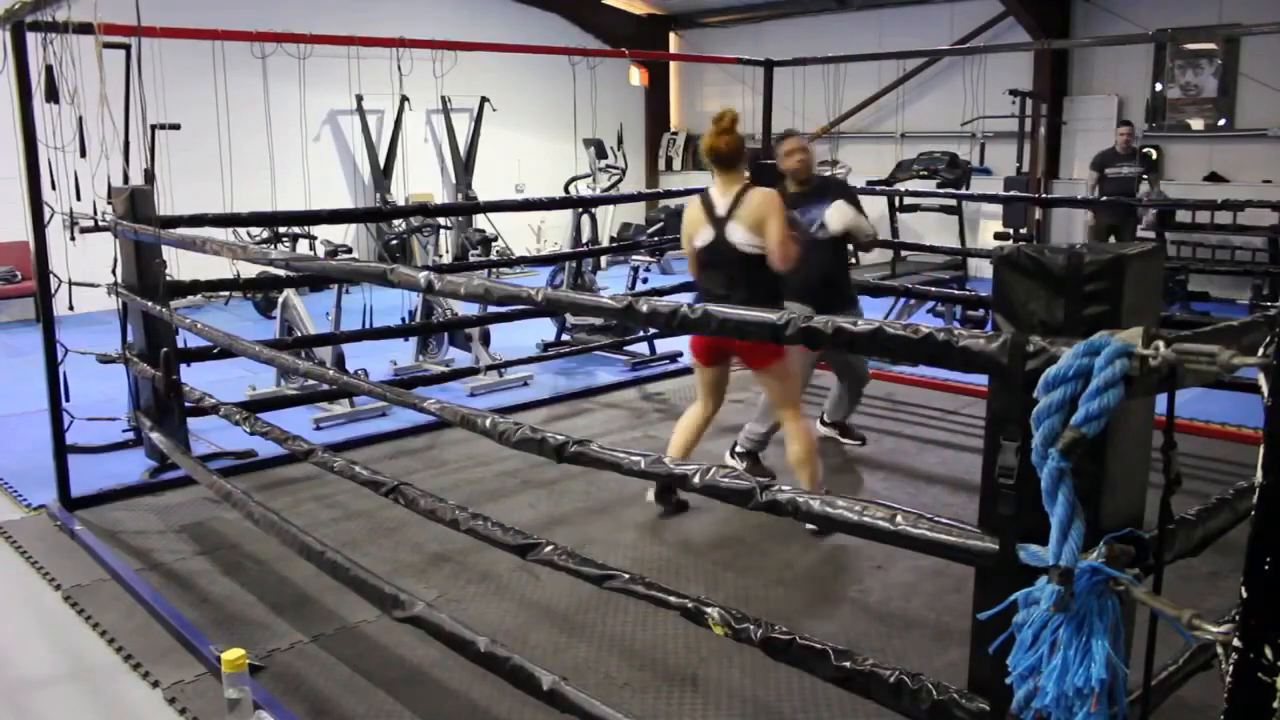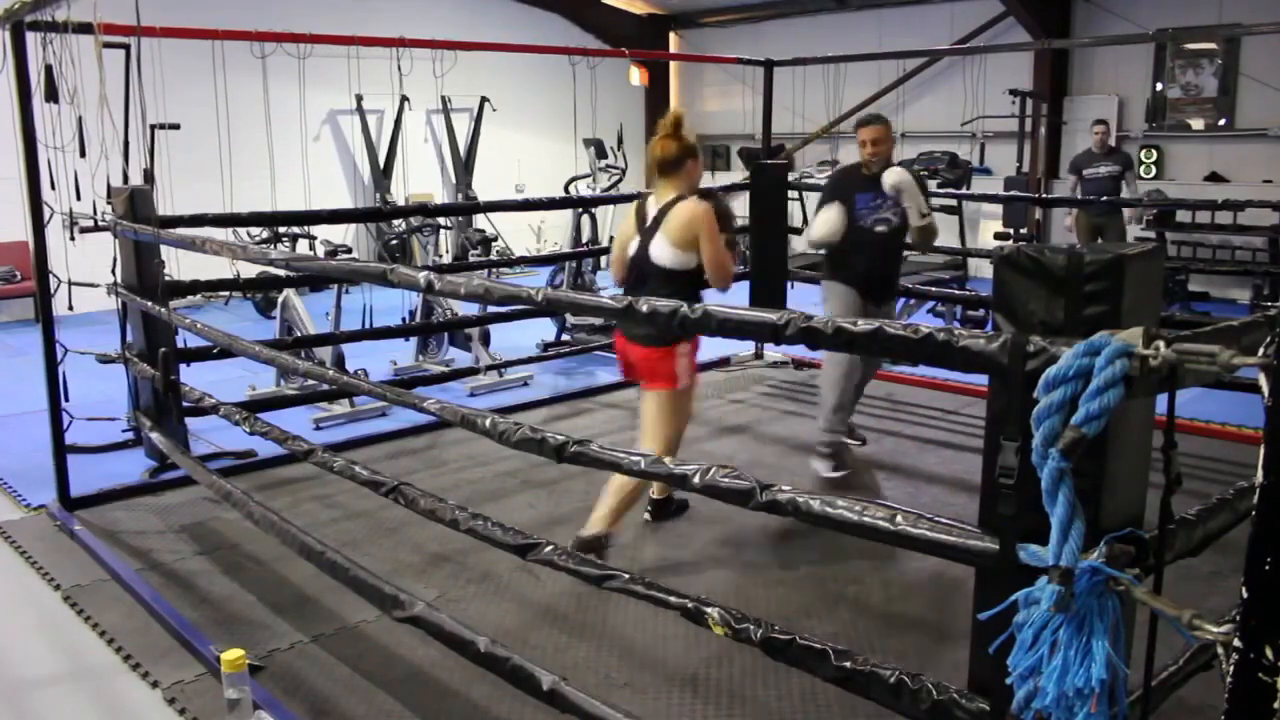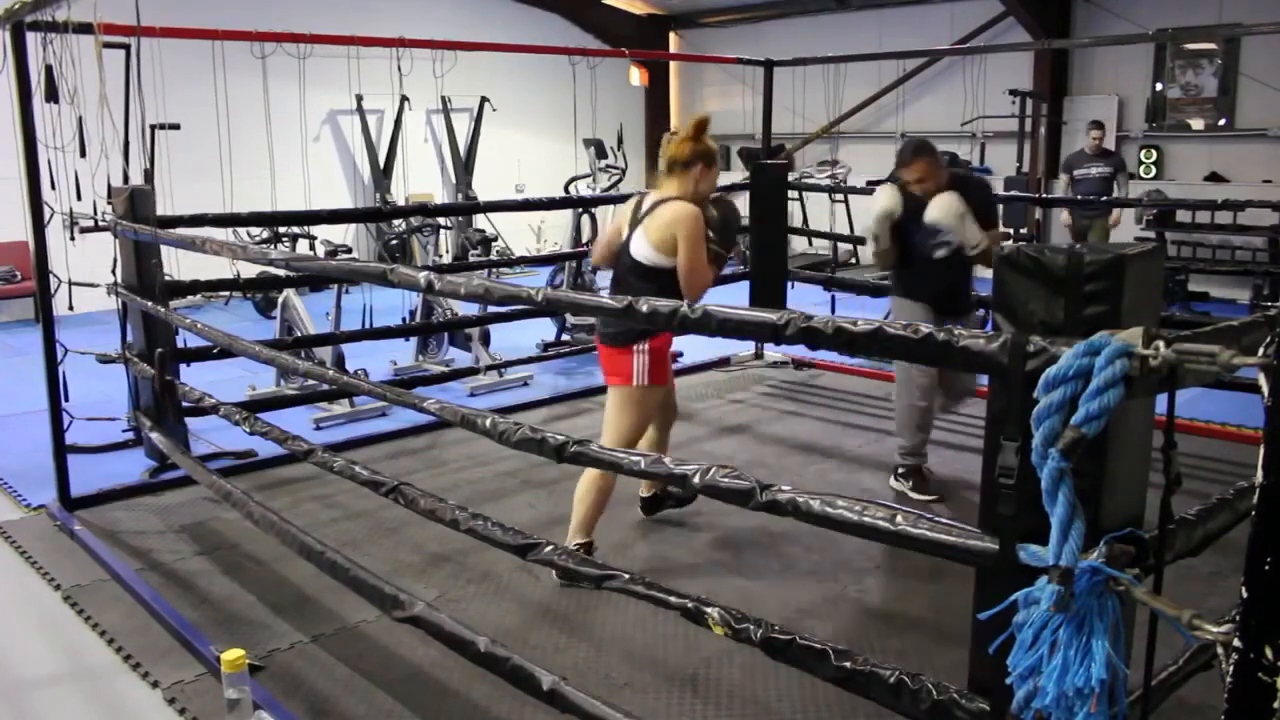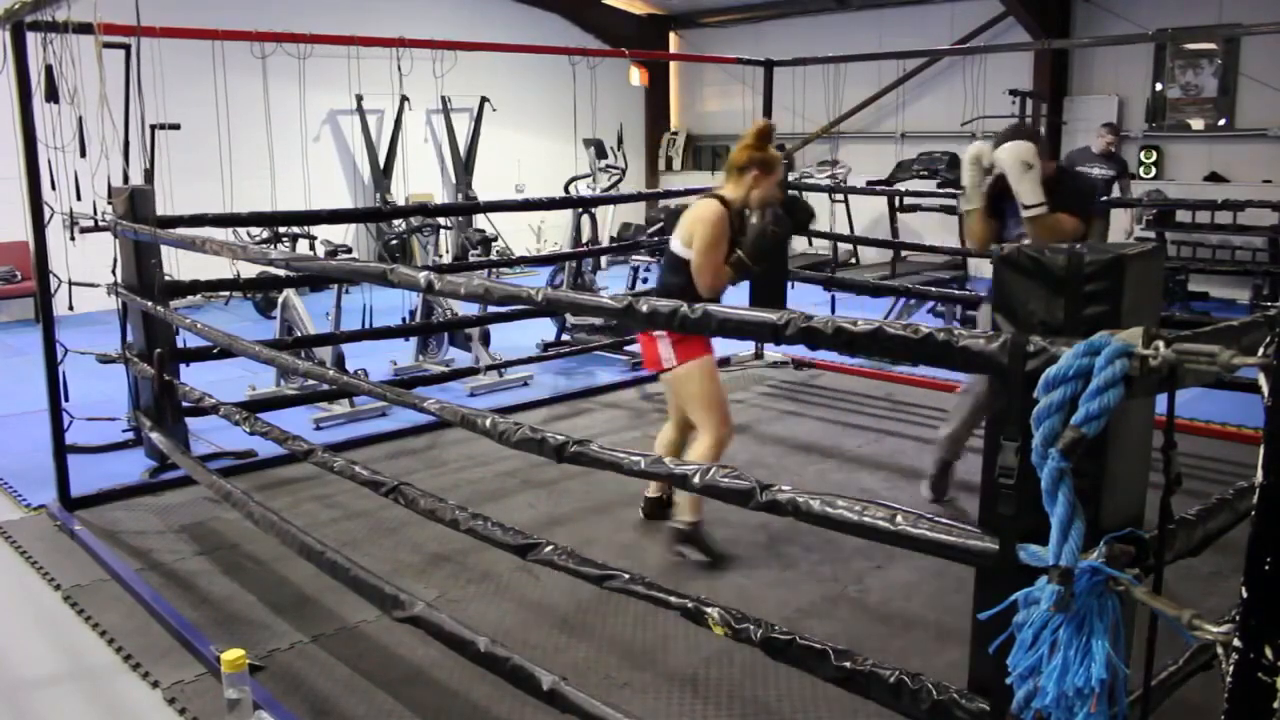
dt=0.4s
person 1, frame 1
left shoulder: (695, 206)
right shoulder: (765, 199)
right elbow: (782, 262)
right wrist: (781, 233)
left knee: (705, 405)
right knee: (791, 414)
left ankle: (665, 486)
person 1, frame 2
left shoulder: (635, 211)
right shoulder: (697, 210)
left elbow: (619, 274)
right elbow: (721, 278)
right wrist: (721, 239)
left hip: (630, 335)
right hip: (666, 343)
left knee: (674, 420)
right knee: (655, 450)
left ankle: (660, 501)
right ankle: (593, 535)
person 1, frame 3
left shoulder: (641, 204)
right shoulder: (687, 214)
left elbow: (600, 255)
right elbow: (694, 288)
right wrist: (717, 249)
left hip: (624, 330)
right hip: (637, 341)
left knee: (663, 415)
right knee: (615, 449)
left ankle: (651, 494)
right ankle: (574, 551)
person 1, frame 4
left shoulder: (731, 210)
right shoulder: (711, 213)
left elbow: (732, 259)
right elbow: (708, 285)
left wrist: (768, 237)
right wrist: (755, 249)
left hip: (688, 326)
right hip: (670, 330)
left knee: (684, 420)
right knee: (716, 428)
left ankle: (655, 499)
right ankle: (688, 528)
person 2, frame 1
left shoulder: (838, 189)
left elbow: (867, 238)
left wrist: (856, 227)
left hip: (843, 299)
right hip: (800, 301)
left knee: (856, 373)
right knee: (796, 374)
left ankle: (834, 419)
right ankle: (744, 448)
person 2, frame 2
left shoulder: (910, 183)
right shoulder: (842, 180)
left elbow: (926, 241)
right elbow: (818, 235)
left wrist: (912, 201)
right wrist: (818, 233)
left hip: (883, 291)
right hip: (842, 283)
left knee: (866, 362)
right knee: (844, 358)
left ankle: (836, 419)
right ankle: (828, 446)
person 2, frame 3
left shoulder: (976, 189)
right shoulder: (900, 198)
left elbow: (990, 255)
right elbow: (884, 260)
left wrist: (966, 230)
right wrist: (880, 226)
left hip: (959, 305)
right hip: (913, 302)
left knee: (961, 389)
right knee: (919, 385)
right ankle: (906, 468)
person 2, frame 4
left shoulder: (1077, 188)
right shoulder: (1003, 186)
left elbow: (1052, 241)
right elbow: (977, 241)
left wrist: (1028, 189)
right wrist: (972, 188)
right knee: (977, 389)
right ankle: (943, 461)
